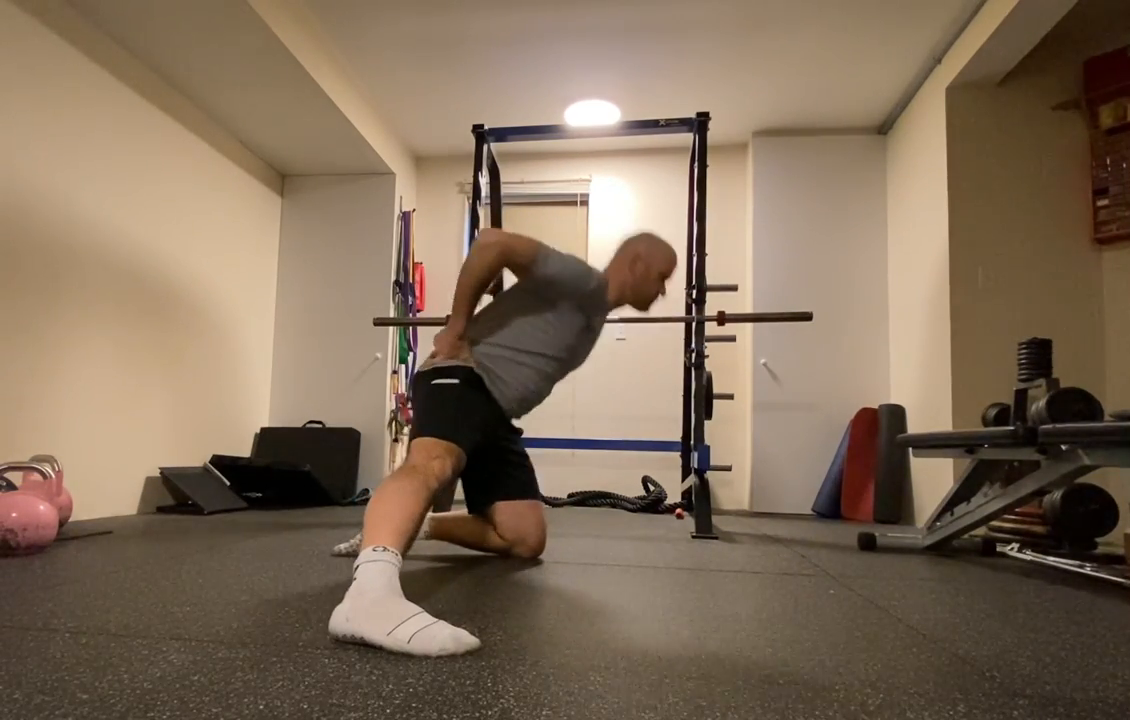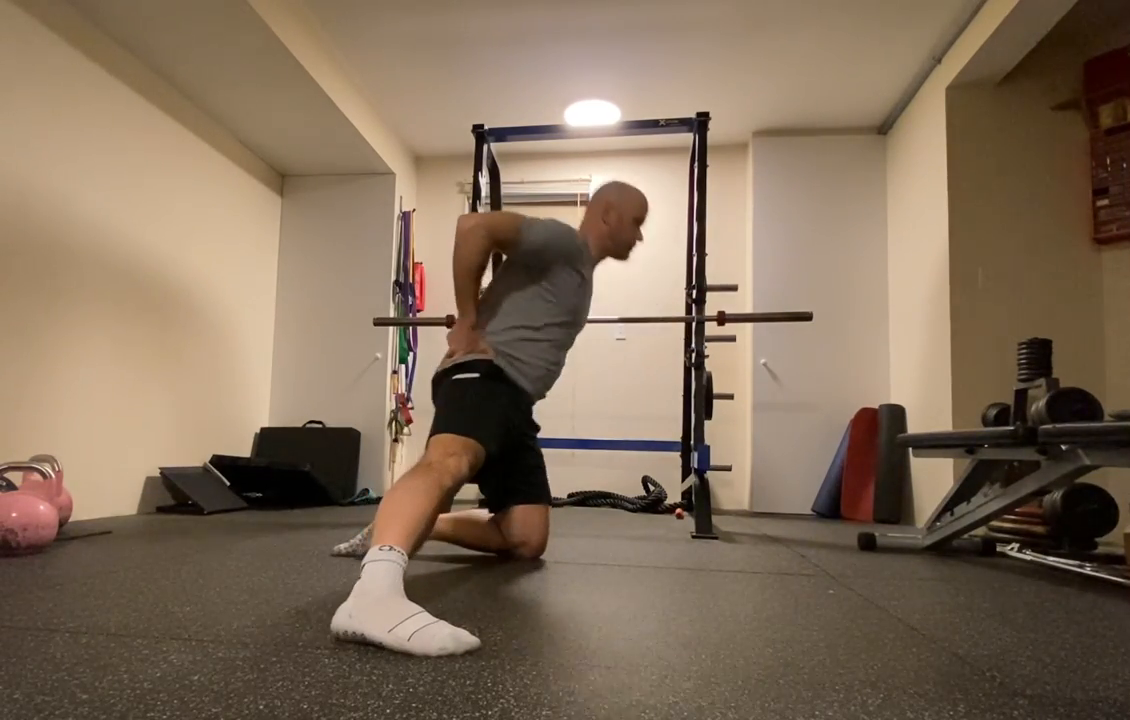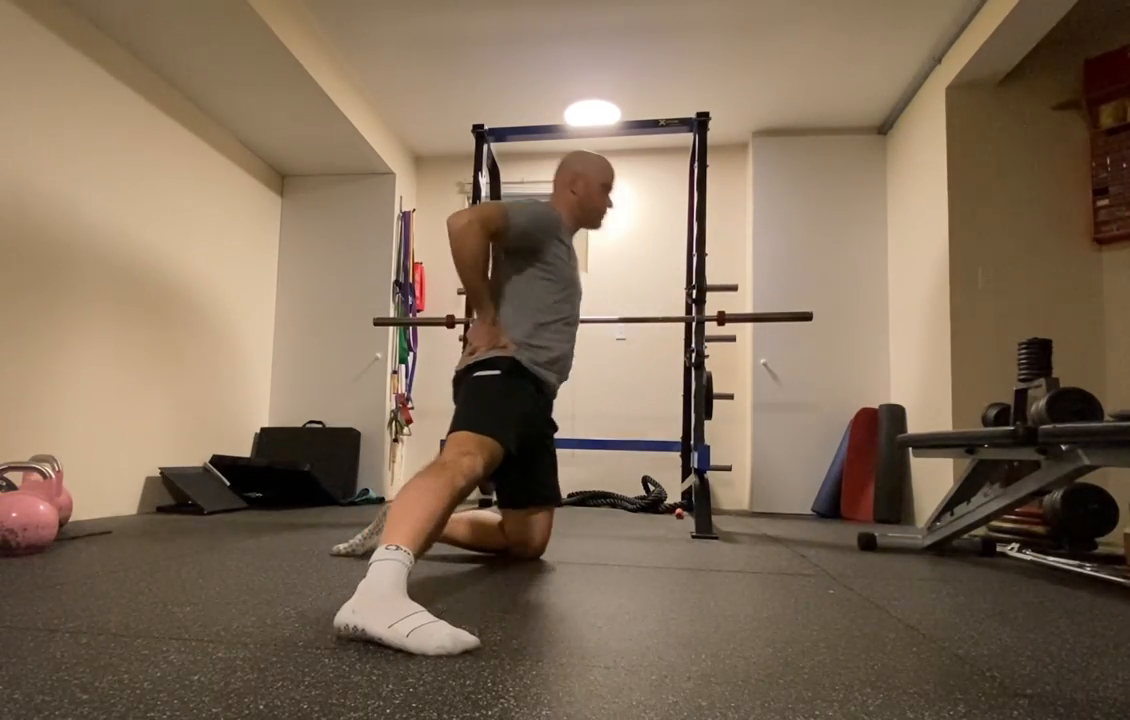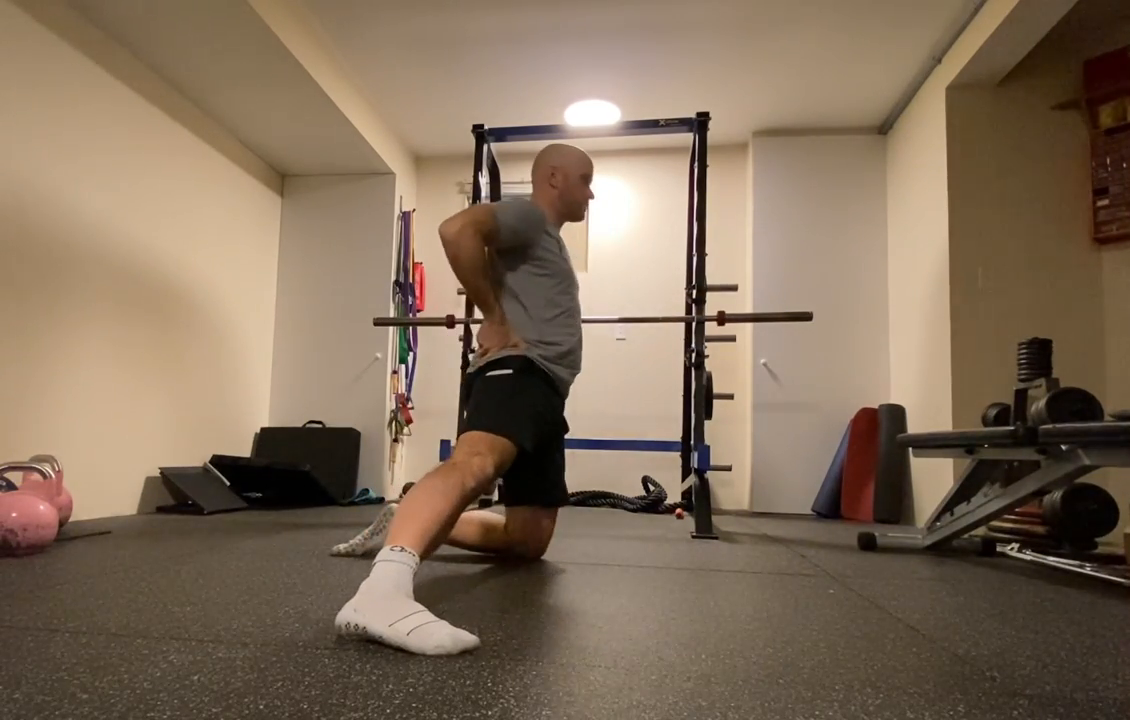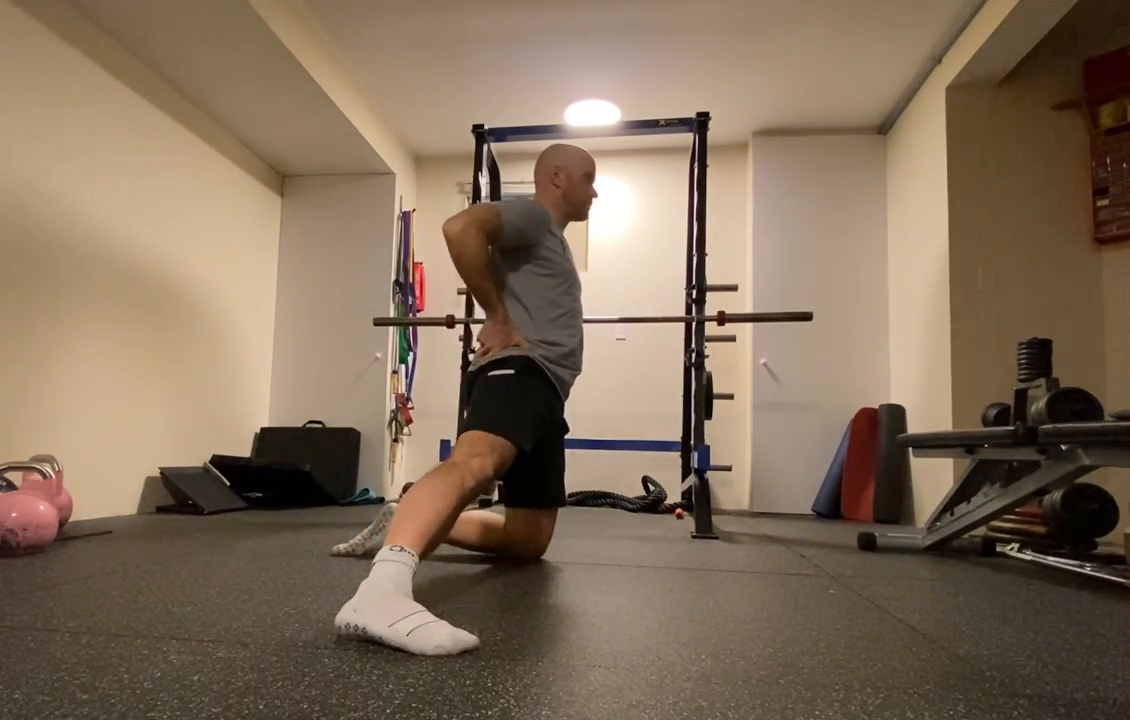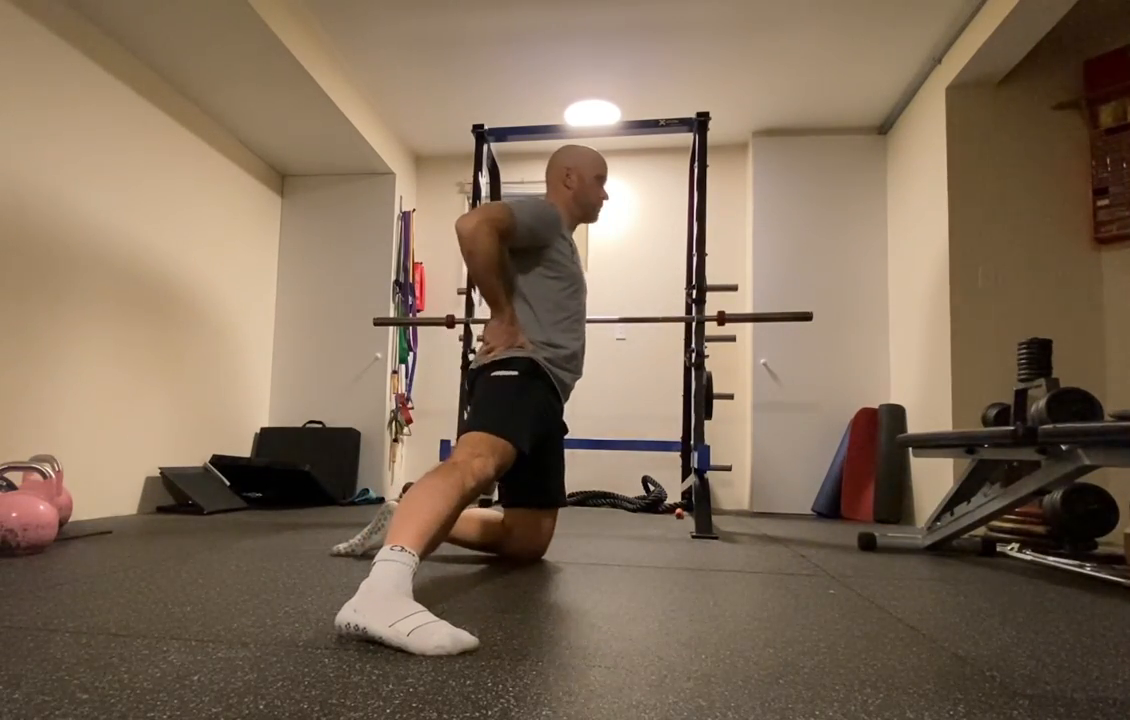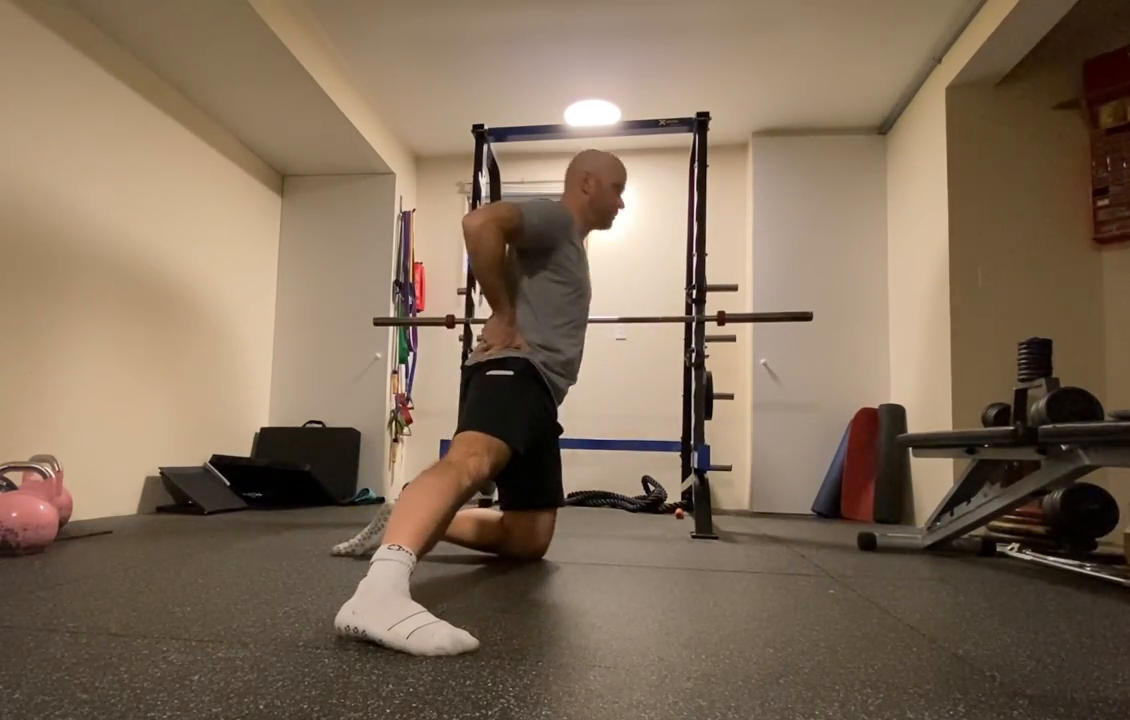
dt=0.2s
person 1, frame 1
left shoulder: (595, 310)
right shoulder: (580, 280)
right elbow: (491, 241)
right wrist: (457, 328)
left hip: (497, 407)
right hip: (464, 381)
left knee: (525, 539)
right knee: (432, 467)
left ankle: (412, 529)
right ankle: (368, 593)
person 1, frame 2
left shoulder: (581, 268)
right shoulder: (560, 240)
right elbow: (473, 225)
right wrist: (468, 321)
left hip: (515, 395)
right hip: (484, 375)
left knee: (527, 540)
right knee: (447, 463)
left ankle: (408, 528)
right ankle: (373, 591)
person 1, frame 3
left shoulder: (559, 242)
right shoulder: (540, 218)
right elbow: (464, 223)
right wrist: (487, 317)
left hip: (532, 389)
right hip: (507, 373)
left knee: (526, 541)
right knee: (464, 462)
left ankle: (406, 527)
right ankle: (379, 589)
person 1, frame 4
left shoulder: (547, 237)
right shoulder: (527, 216)
right elbow: (456, 229)
right wrist: (494, 318)
left hip: (545, 391)
right hip: (517, 373)
left knee: (528, 542)
right knee: (474, 464)
left ankle: (405, 527)
right ankle: (382, 588)
person 1, frame 5
left shoulder: (551, 237)
right shoulder: (531, 215)
right elbow: (459, 227)
right wrist: (497, 316)
left hip: (545, 392)
right hip: (518, 372)
left knee: (528, 543)
right knee: (474, 464)
left ankle: (402, 524)
right ankle: (381, 588)
person 1, frame 6
left shoulder: (560, 239)
right shoulder: (543, 216)
right elbow: (473, 224)
right wrist: (503, 315)
left hip: (545, 393)
right hip: (518, 373)
left knee: (528, 542)
right knee: (474, 465)
left ankle: (401, 523)
right ankle: (382, 588)
person 1, frame 7
left shoulder: (571, 242)
right shoulder: (553, 219)
right elbow: (480, 222)
right wrist: (502, 315)
left hip: (539, 396)
right hip: (513, 372)
left knee: (529, 541)
right knee: (470, 463)
left ankle: (410, 524)
right ankle: (379, 589)
